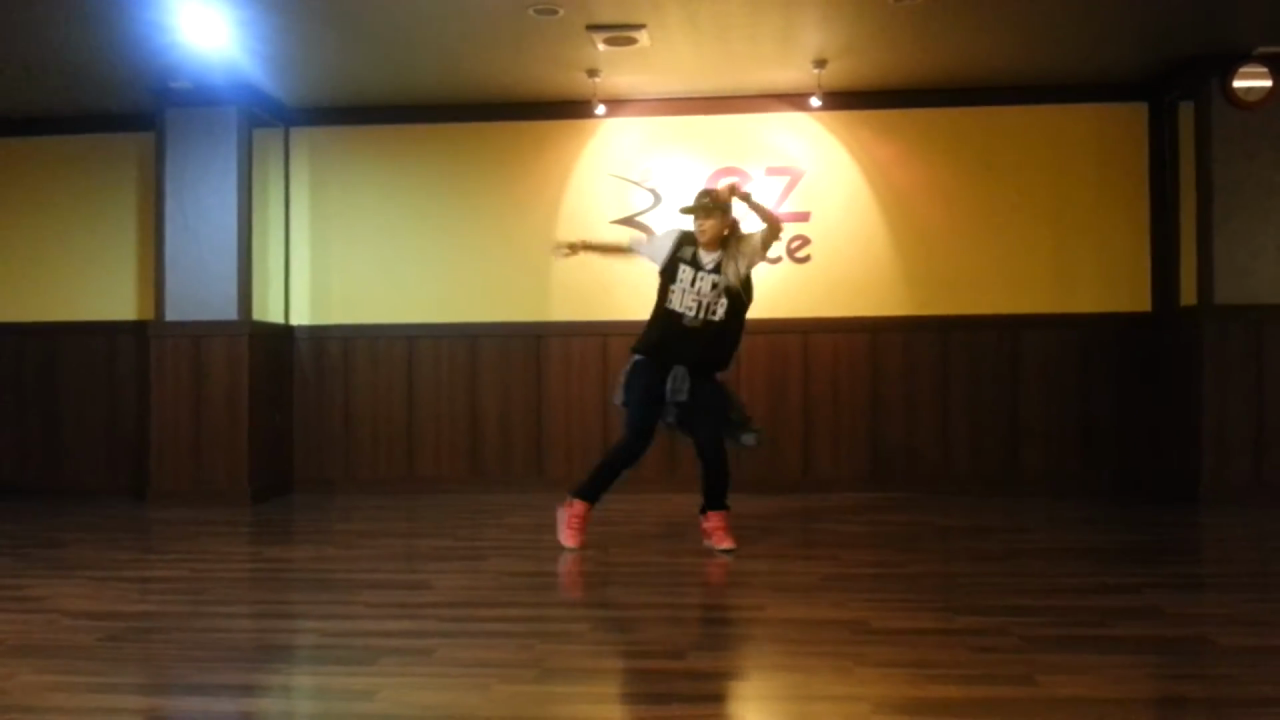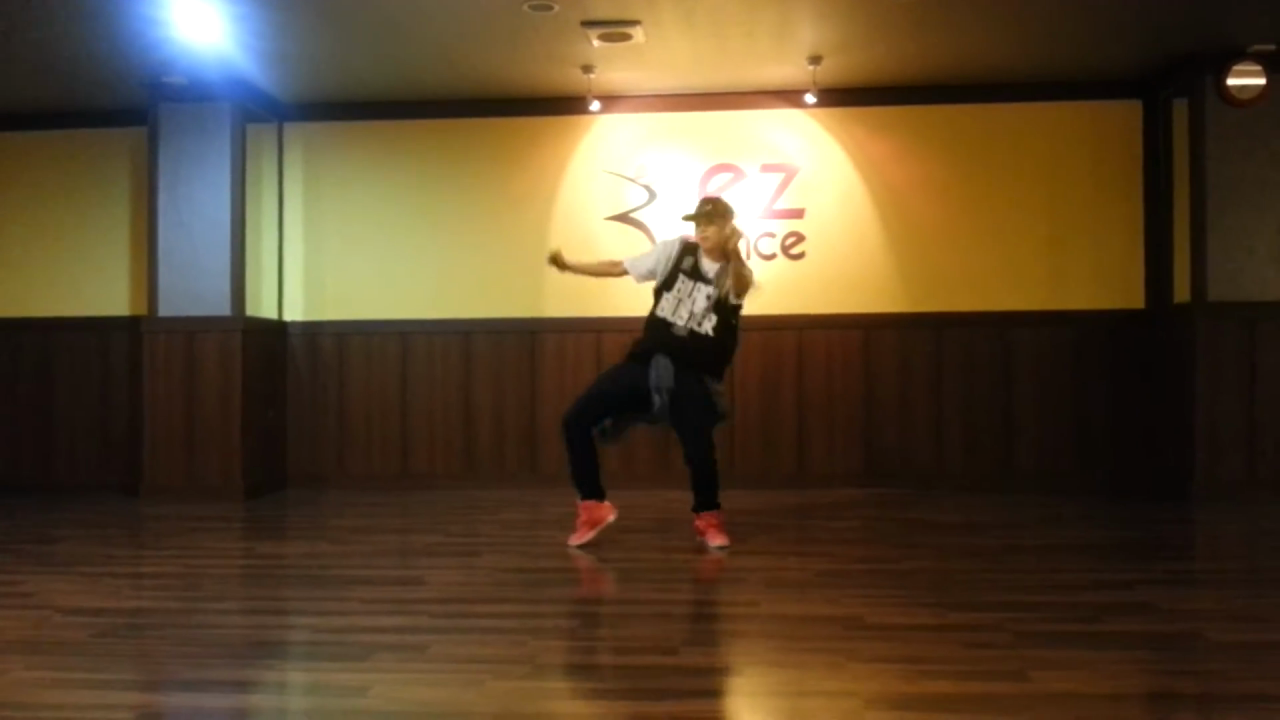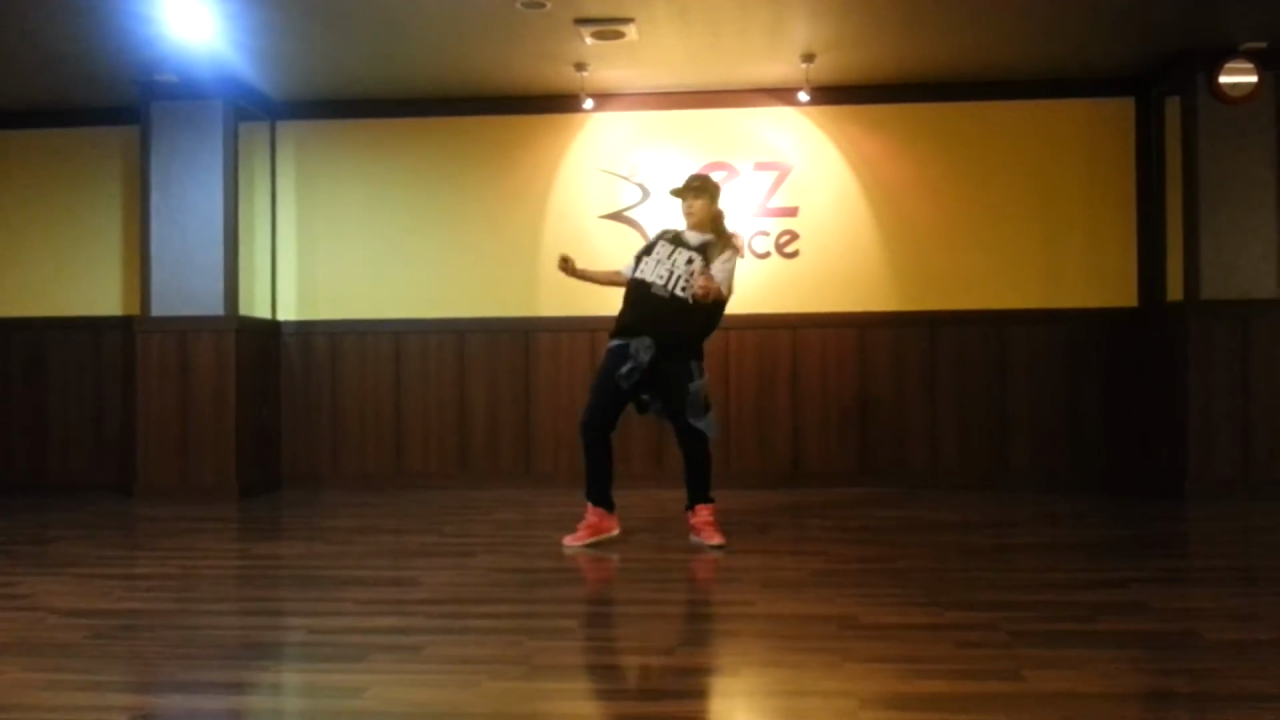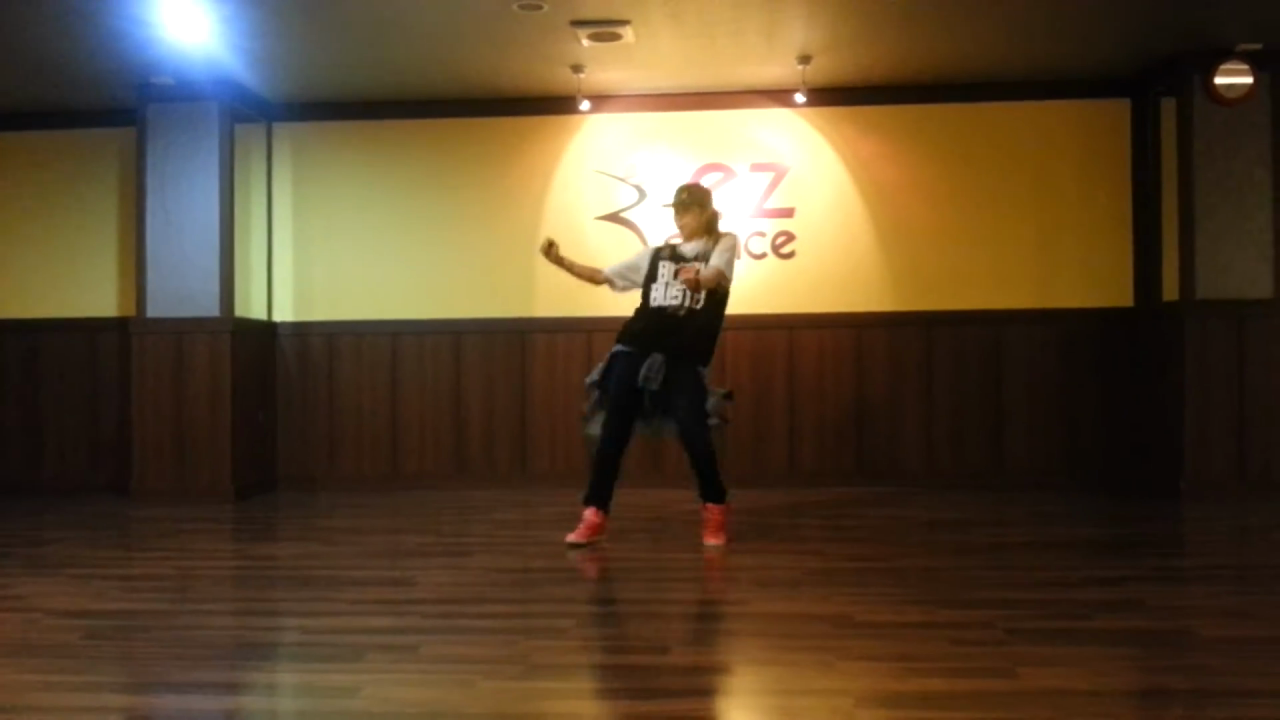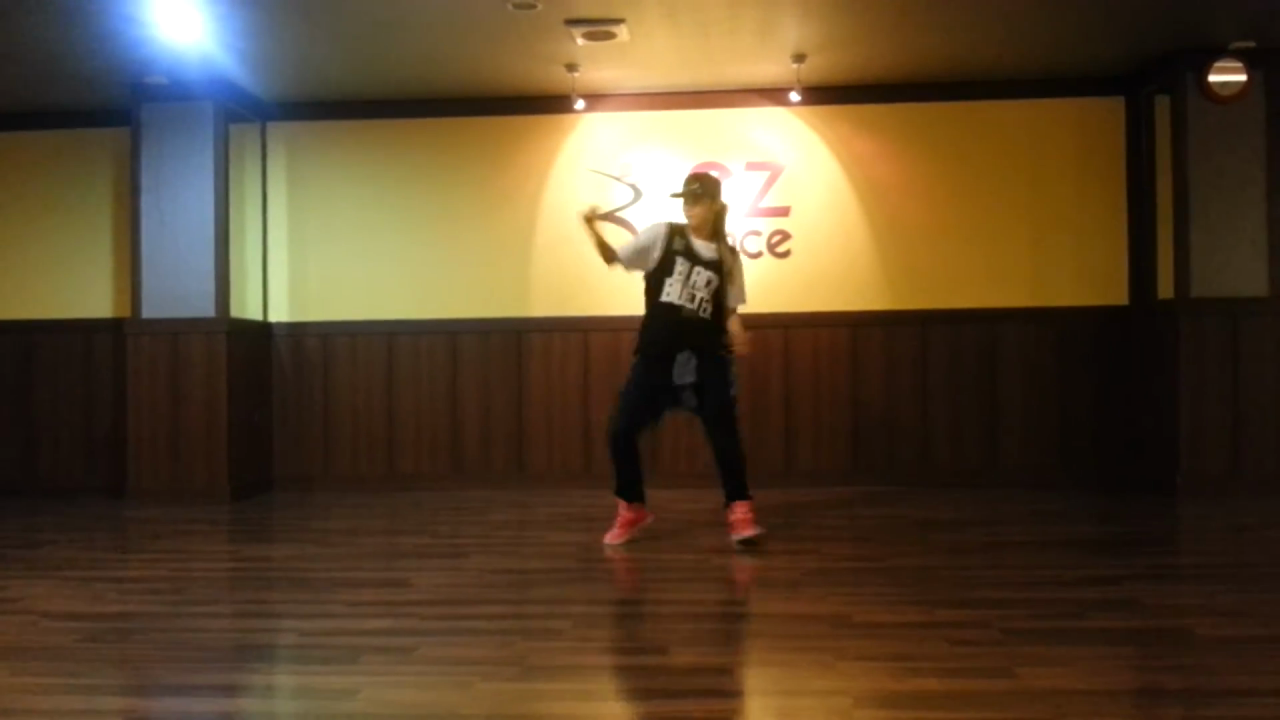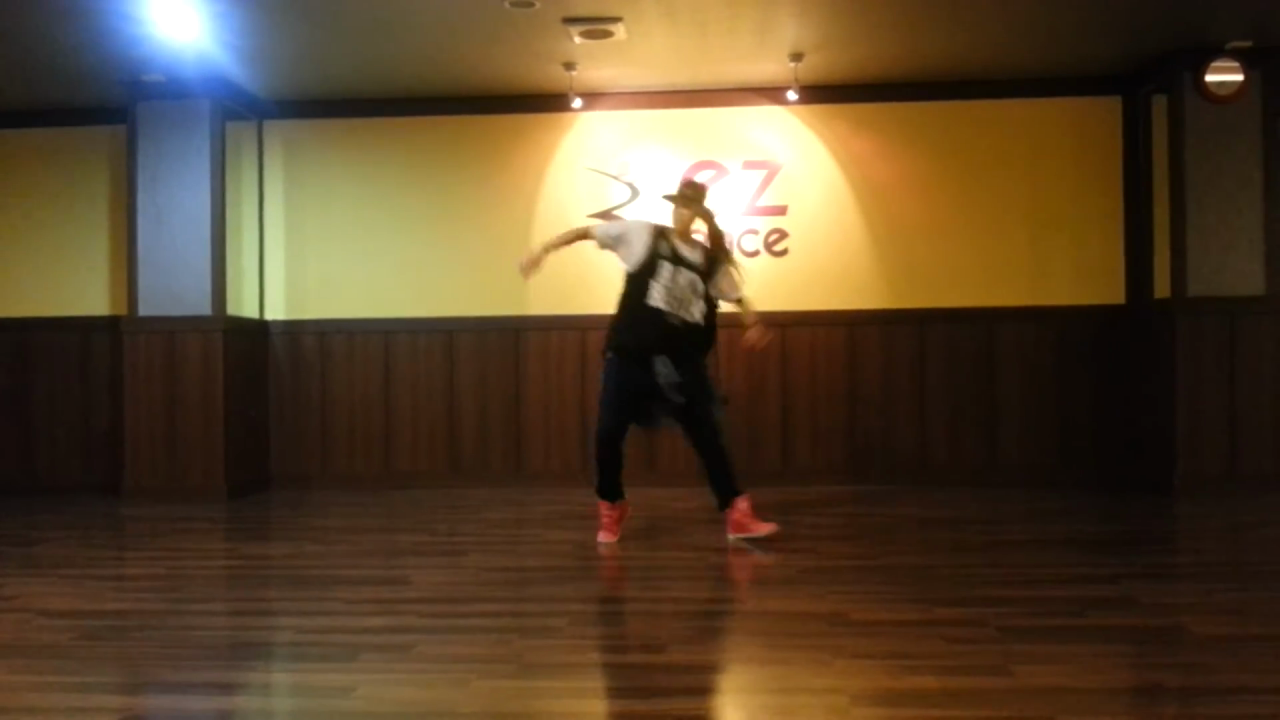
dt=0.3s
person 1, frame 1
left shoulder: (740, 255)
right shoulder: (676, 242)
left elbow: (775, 228)
right elbow: (632, 247)
left wrist: (746, 200)
right wrist: (582, 246)
left hip: (700, 374)
right hip: (654, 362)
left knee: (712, 447)
right knee: (635, 441)
left ankle: (715, 523)
right ankle: (578, 507)
person 1, frame 2
left shoulder: (734, 273)
right shoulder: (675, 251)
left elbow: (743, 286)
right elbow: (621, 268)
left wrist: (734, 251)
right wrist: (568, 266)
left hip: (691, 377)
right hip: (644, 362)
left knee: (699, 450)
right knee: (575, 421)
left ankle: (708, 520)
right ankle: (594, 508)
person 1, frame 3
left shoulder: (725, 249)
right shoulder: (662, 239)
left elbow: (714, 292)
right elbow: (626, 276)
left wrist: (705, 289)
right wrist: (577, 272)
left hip: (676, 353)
right hip: (629, 342)
left knee: (693, 435)
right knee: (594, 425)
left ankle: (701, 518)
right ankle: (600, 516)
person 1, frame 4
left shoulder: (724, 244)
right shoulder: (656, 254)
left elbow: (715, 278)
right elbow: (603, 277)
left wrist: (697, 280)
right wrist: (560, 261)
left hip: (683, 362)
right hip: (635, 354)
left knee: (695, 437)
right knee: (613, 436)
left ankle: (715, 513)
right ankle: (595, 516)
person 1, frame 5
left shoulder: (727, 255)
right shoulder: (663, 235)
left elbow: (730, 306)
right elbow: (614, 257)
left wrist: (736, 331)
right wrist: (594, 232)
left hip: (706, 357)
right hip: (657, 354)
left knee: (723, 435)
right knee: (621, 431)
left ankle: (740, 515)
right ankle: (632, 511)
person 1, frame 6
left shoulder: (711, 260)
right shoulder: (645, 235)
left elbow: (737, 297)
right elbow: (588, 231)
left wrist: (753, 323)
right wrist: (544, 250)
left hip: (681, 360)
right hip: (630, 355)
left knee: (706, 436)
right knee: (608, 434)
left ankle: (737, 514)
right ankle: (612, 510)
